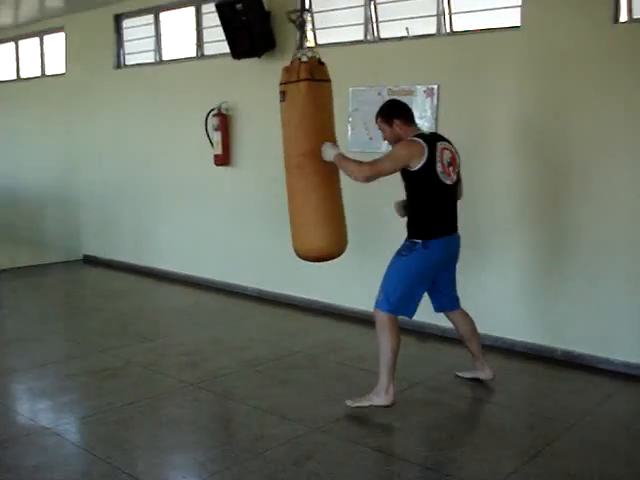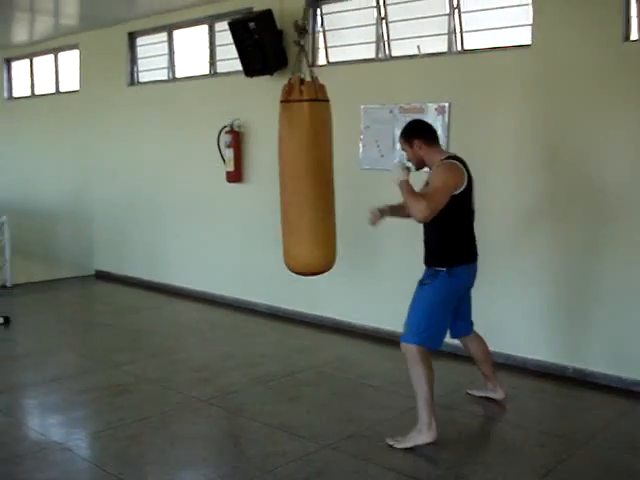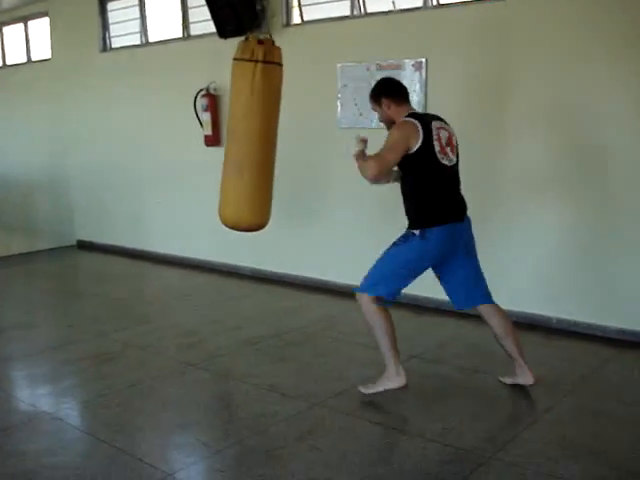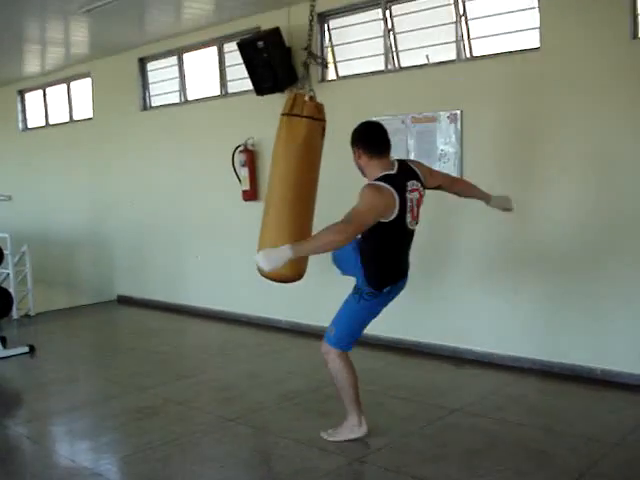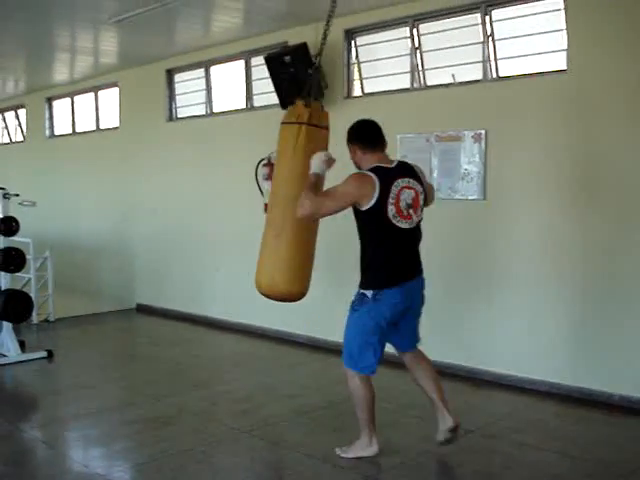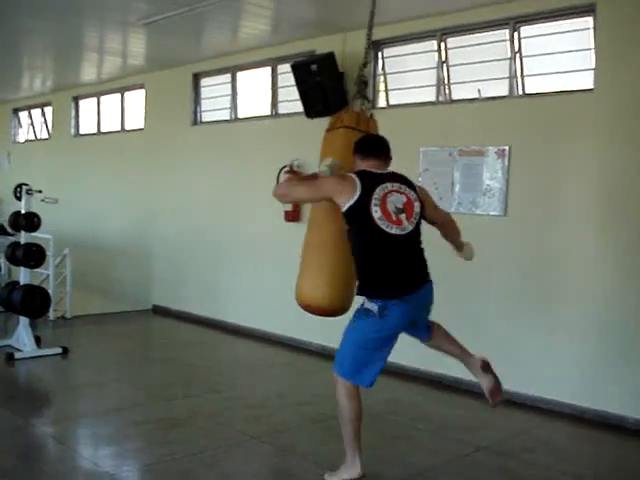
dt=0.4s
person 1, frame 1
left shoulder: (411, 147)
right shoulder: (444, 144)
left elbow: (366, 172)
left wrist: (336, 155)
left hip: (425, 244)
right hip: (448, 239)
left knee: (384, 312)
right knee: (450, 307)
left ankle: (383, 390)
right ankle: (480, 367)
person 1, frame 2
left shoulder: (448, 171)
right shoulder: (447, 169)
left elbow: (423, 212)
right elbow: (429, 212)
left wrist: (402, 181)
right wrist: (387, 209)
left hip: (446, 271)
right hip: (463, 266)
left knee: (412, 345)
right knee: (464, 330)
left ankle: (425, 428)
right ankle: (492, 386)
person 1, frame 3
left shoulder: (404, 128)
right shoulder: (435, 123)
left elbow: (374, 173)
left wrist: (359, 152)
right wrist: (397, 172)
left hip: (429, 237)
right hip: (459, 228)
left knee: (368, 295)
right knee: (482, 303)
left ankle: (394, 371)
right ankle: (522, 370)
person 1, frame 4
left shoulder: (377, 194)
right shoulder: (413, 170)
left elbow: (345, 230)
right elbow: (454, 183)
left wrist: (287, 251)
right wrist: (490, 198)
left hip: (378, 285)
right hip: (393, 267)
left knee: (333, 348)
right knee: (340, 254)
left ankle: (355, 423)
person 1, frame 5
left shoulder: (361, 182)
right shoulder: (413, 173)
left elbow: (304, 210)
right elbow: (428, 197)
left wrist: (315, 171)
left hip: (379, 294)
right hip: (412, 284)
left knee: (356, 370)
right knee: (407, 349)
left ankle: (368, 441)
right ankle: (445, 416)
person 1, frame 6
left shoulder: (350, 183)
right shoulder: (412, 189)
left elbow: (283, 191)
right elbow: (447, 224)
left wrist: (318, 175)
right wrist: (460, 245)
left hip: (382, 305)
right hip: (421, 292)
left knee: (345, 380)
right knee: (421, 328)
right ankle: (476, 365)
